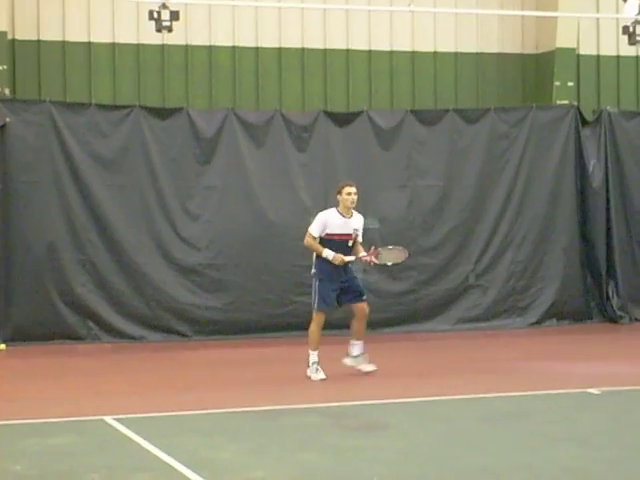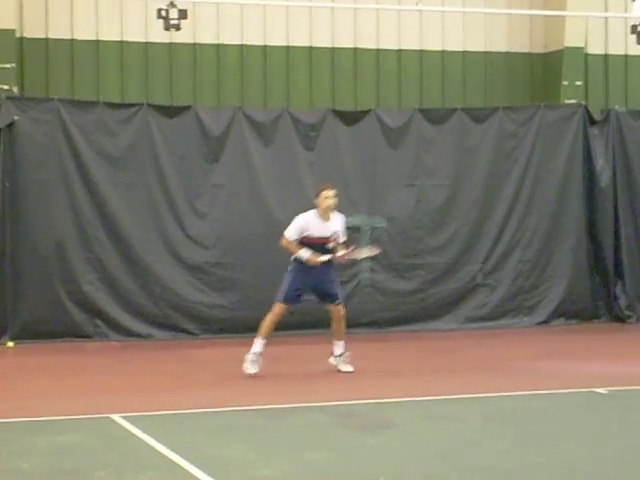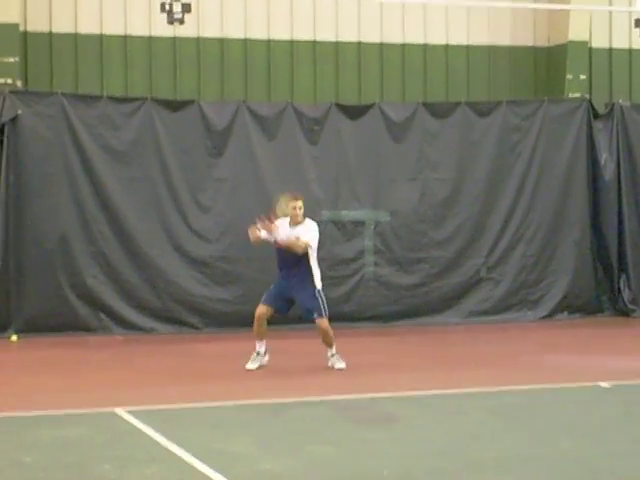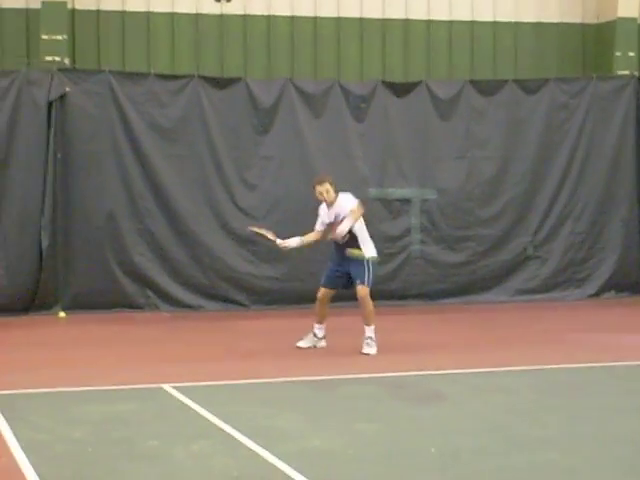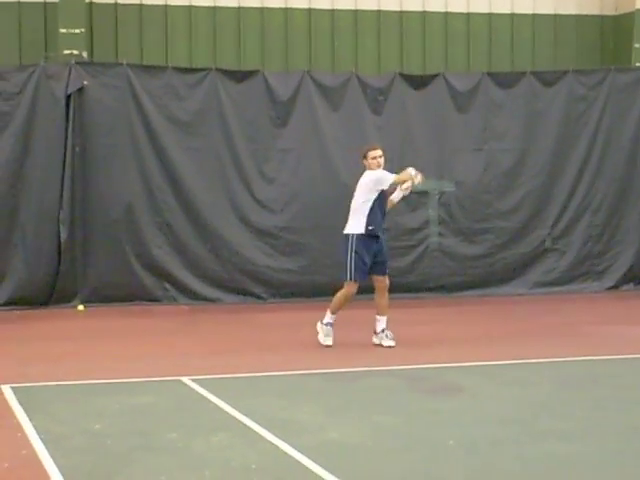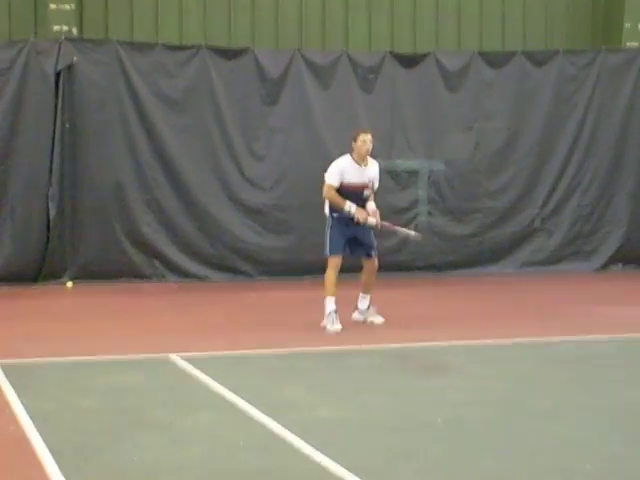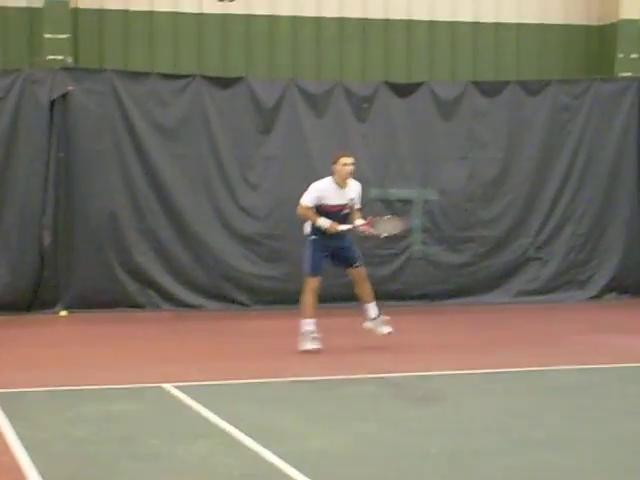
dt=0.5s
person 1, frame 1
left shoulder: (359, 219)
right shoulder: (325, 216)
right elbow: (308, 240)
left wrist: (365, 256)
right wrist: (329, 255)
left hip: (346, 273)
right hip: (324, 273)
left knee: (362, 311)
right knee: (318, 319)
left ankle: (356, 356)
right ankle: (313, 365)
person 1, frame 2
left shoulder: (339, 220)
right shoulder: (304, 219)
right elbow: (285, 242)
left wrist: (341, 253)
right wrist: (305, 255)
left hip: (324, 272)
right hip: (300, 271)
left knee: (339, 313)
right knee: (278, 310)
left ankle: (339, 356)
right ankle: (255, 354)
person 1, frame 3
left shoulder: (311, 227)
right shoulder: (281, 224)
left elbow: (299, 248)
right elbow: (255, 239)
left wrist: (277, 234)
right wrist: (258, 232)
left hip: (308, 283)
right hip: (284, 281)
left knee: (323, 325)
right knee: (260, 313)
left ankle: (333, 355)
right ankle: (260, 354)
person 1, frame 4
left shoulder: (346, 198)
right shoulder: (323, 209)
left elbow: (358, 211)
right elbow: (317, 235)
left wrist: (346, 226)
right wrist: (292, 242)
left hip: (362, 255)
right hip: (341, 258)
left knee: (362, 293)
right knee: (322, 296)
left ankle: (370, 338)
right ankle: (317, 336)
person 1, frame 5
left shoulder: (376, 180)
right shoulder: (375, 176)
left elbow: (381, 208)
right elbow: (403, 177)
left wrist: (402, 191)
right wrist: (413, 173)
left hip: (374, 238)
right hip: (357, 238)
left knee: (382, 285)
right knee: (351, 289)
left ankle: (380, 331)
right ankle: (326, 323)
person 1, frame 6
left shoulder: (374, 166)
right shoulder: (340, 165)
right elbow: (327, 193)
left wrist: (371, 208)
right wrist: (352, 208)
left hip: (359, 220)
right hip: (338, 219)
left knee: (372, 265)
right knee: (334, 264)
left ankle: (363, 309)
right ankle: (330, 313)
person 1, frame 7
left shoulder: (355, 187)
right shoulder: (320, 187)
right elbow: (302, 211)
left wrist: (359, 222)
right wrist: (323, 222)
left hip: (342, 237)
right hip: (318, 238)
left knee: (360, 275)
right knee: (312, 284)
left ankle: (373, 317)
right ankle: (309, 333)
